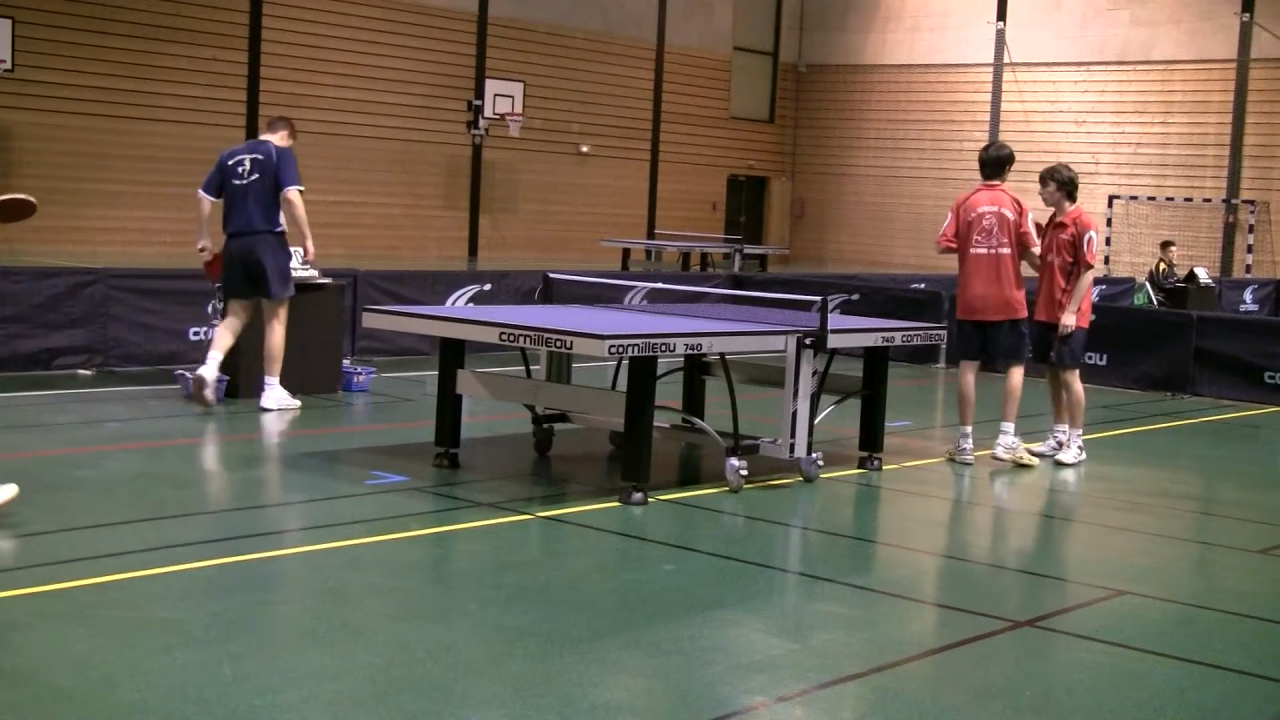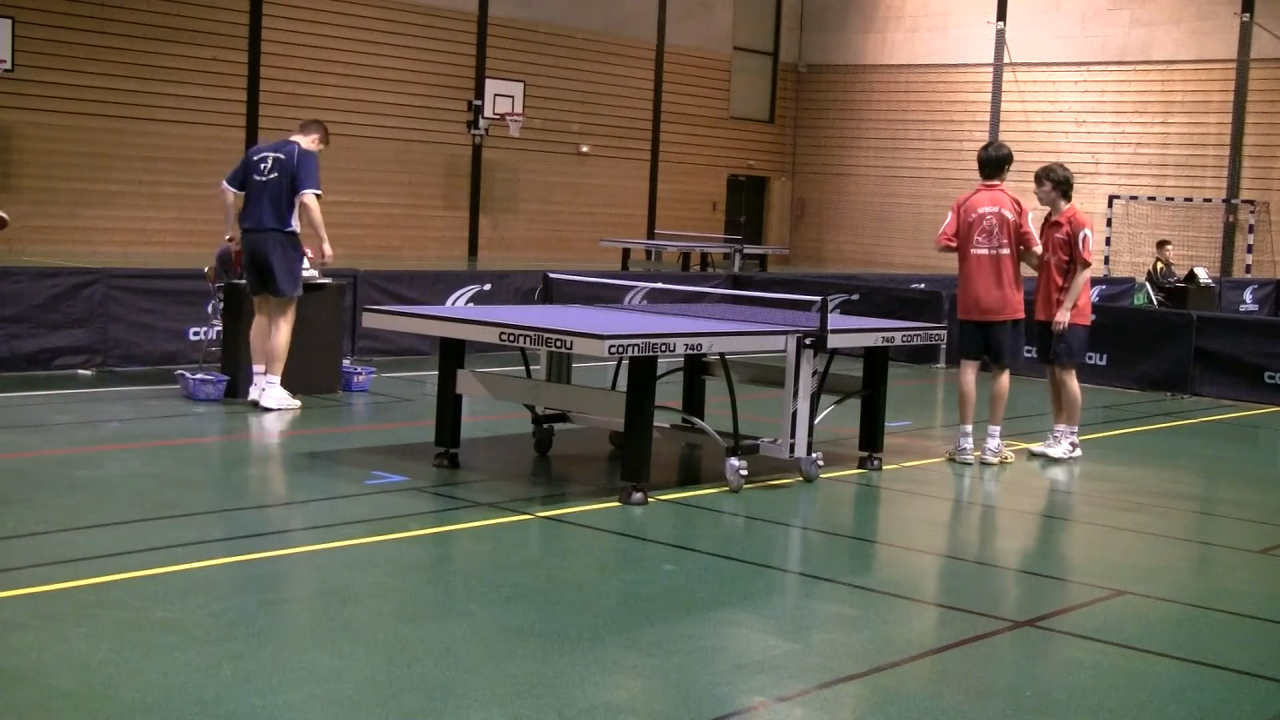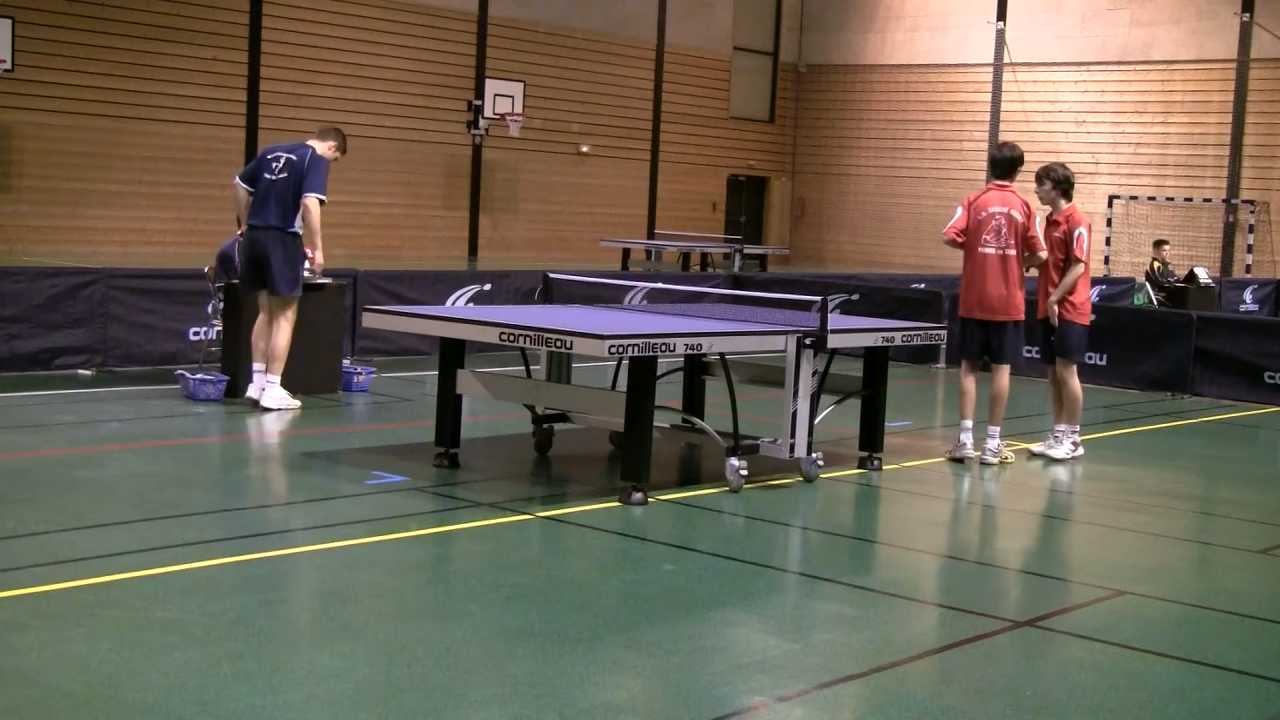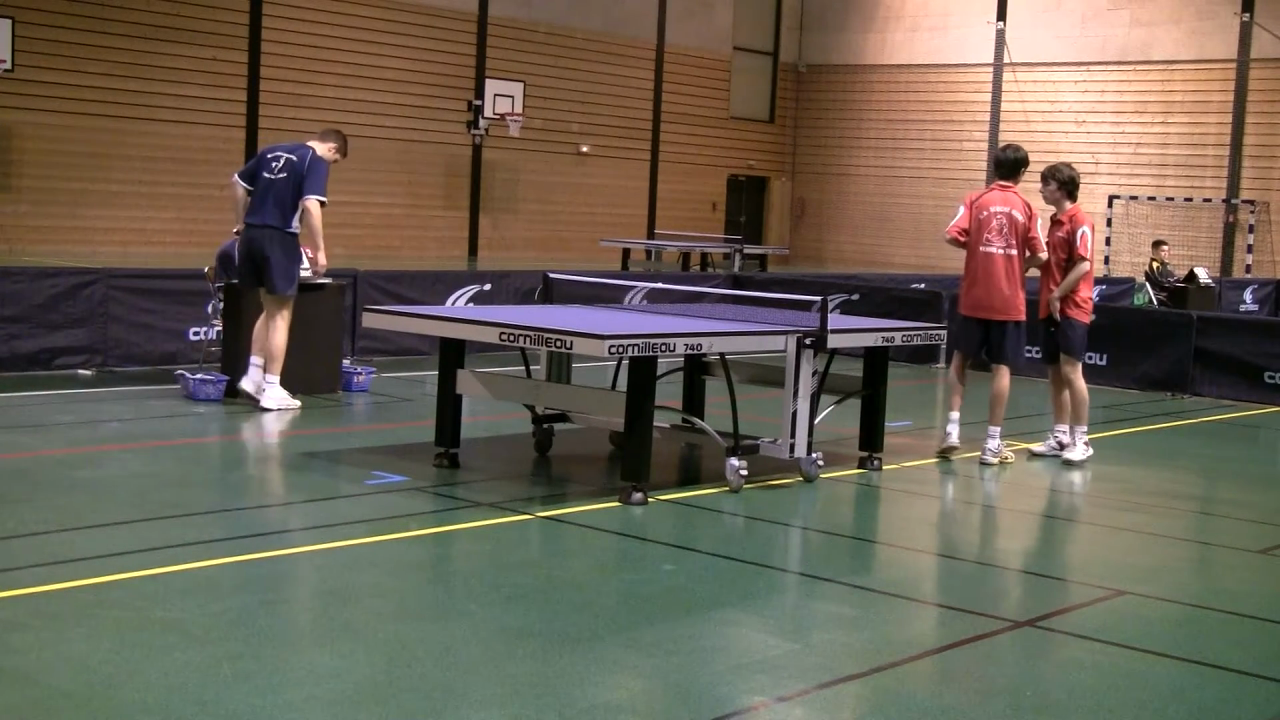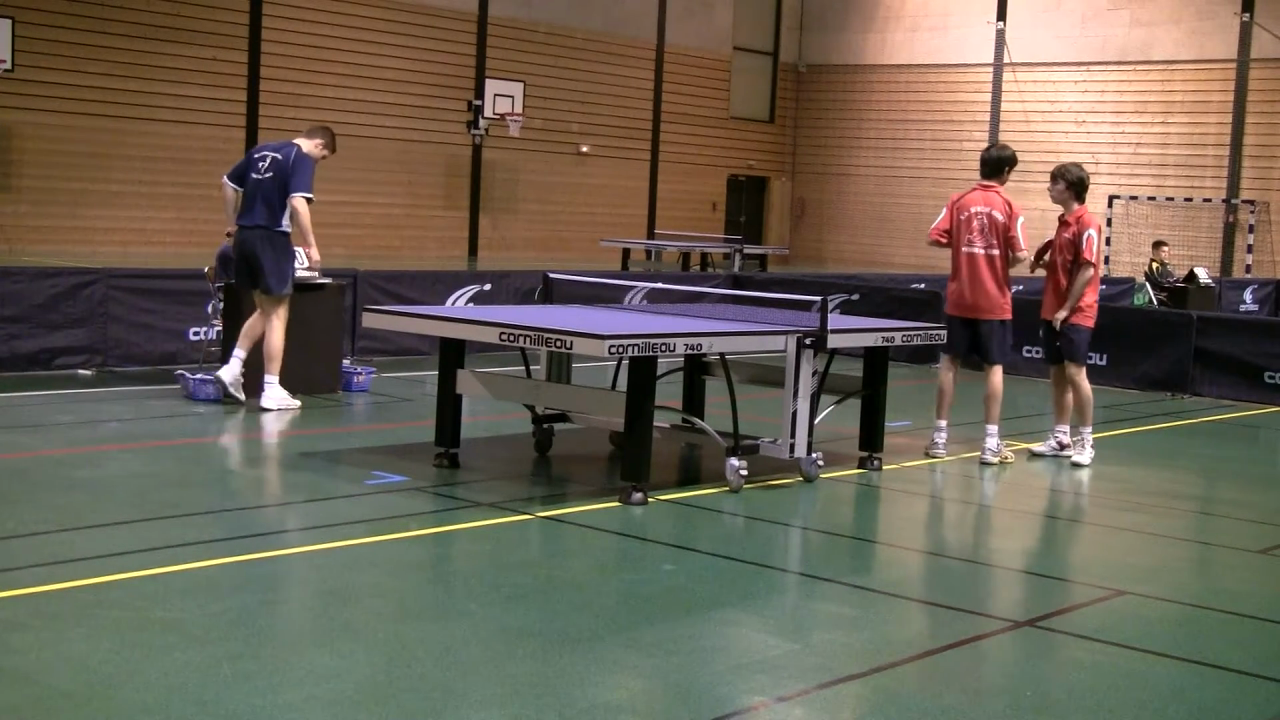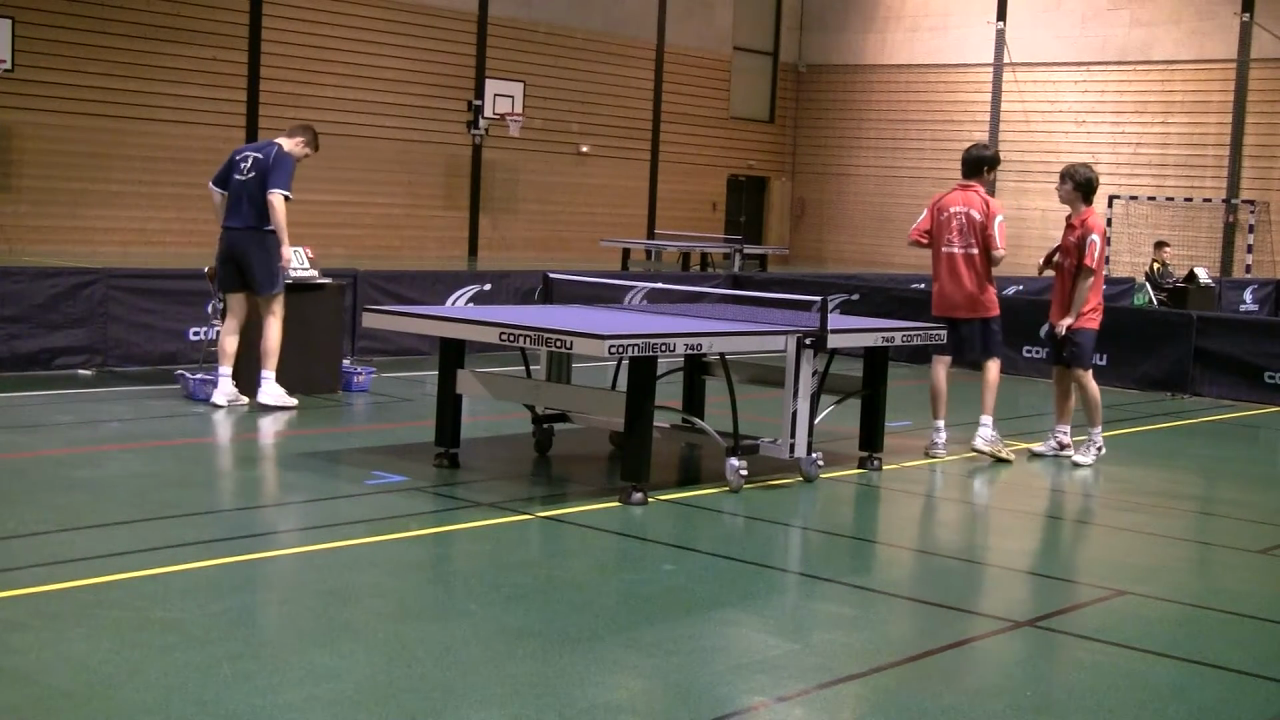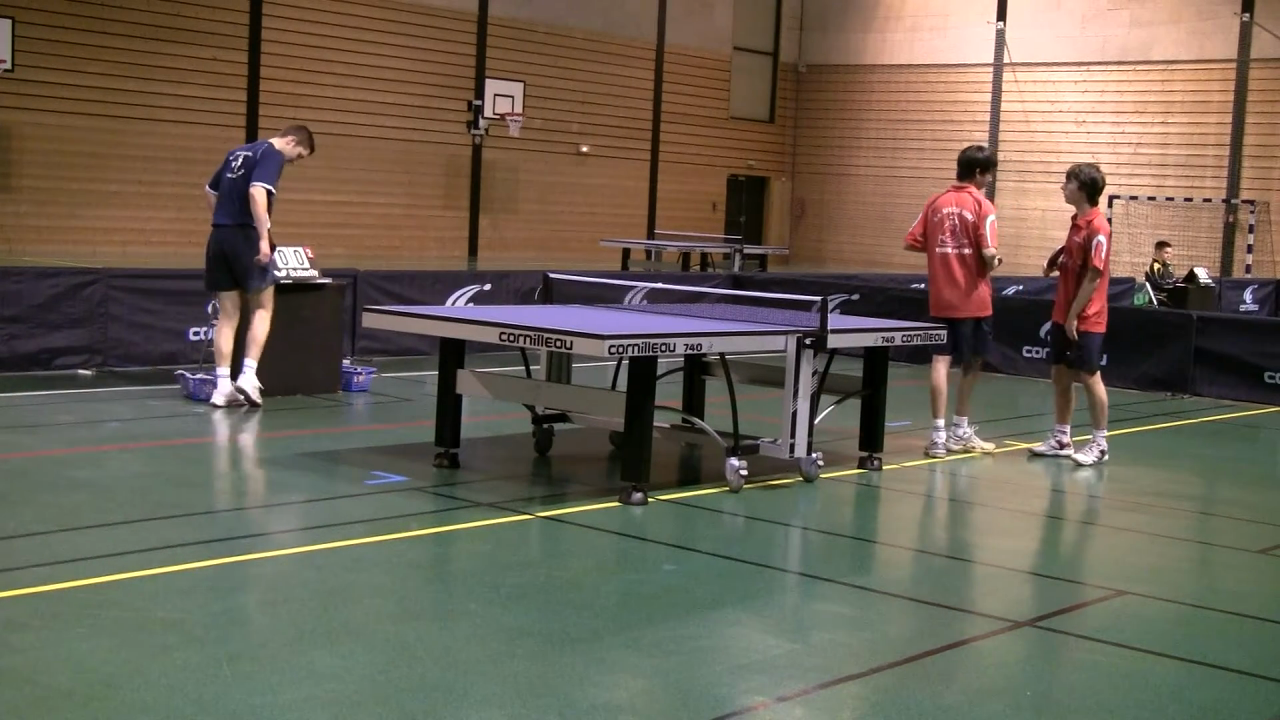
dt=0.3s
person 1, frame 1
left shoulder: (963, 203)
right shoulder: (1016, 205)
left elbow: (944, 245)
right elbow: (1033, 251)
left hip: (971, 302)
right hip: (1008, 302)
left knee: (968, 367)
right knee: (1014, 367)
left ankle: (965, 443)
right ankle: (1007, 440)
person 1, frame 2
left shoulder: (963, 204)
right shoulder: (1016, 205)
left elbow: (943, 243)
right elbow: (1034, 250)
right wrist: (1015, 255)
left hip: (971, 301)
right hip: (1006, 303)
left knee: (969, 367)
right knee: (1001, 370)
left ankle: (965, 442)
right ankle: (992, 444)
person 1, frame 3
left shoulder: (973, 201)
right shoulder: (1024, 207)
left elbow: (950, 238)
right elbow: (1040, 255)
left wrist: (974, 245)
left hip: (974, 300)
right hip: (1008, 302)
left knee: (969, 367)
right knee: (1001, 369)
left ankle: (965, 439)
right ankle: (992, 444)
person 1, frame 4
left shoulder: (975, 200)
right shoulder: (1027, 208)
left elbow: (952, 236)
right elbow: (1040, 256)
left wrist: (976, 244)
left hip: (973, 299)
right hip: (1008, 302)
left knee: (960, 362)
right knee: (1001, 369)
left ankle: (952, 429)
right ankle: (993, 444)
person 1, frame 5
left shoulder: (958, 201)
right shoulder: (1009, 207)
left elbow: (935, 238)
right elbow: (1020, 255)
right wrist: (1003, 261)
left hip: (959, 299)
right hip: (994, 302)
left knee: (949, 363)
right knee: (994, 368)
left ankle: (939, 436)
right ankle: (991, 443)
person 1, frame 6
left shoulder: (940, 202)
right shoulder: (989, 205)
left elbow: (916, 239)
right elbow: (997, 253)
right wrist: (993, 261)
left hip: (944, 299)
right hip: (979, 300)
left knee: (941, 362)
right knee: (992, 360)
left ankle: (939, 437)
right ankle: (985, 431)
person 1, frame 7
left shoulder: (936, 203)
right shoulder: (982, 205)
left elbow: (911, 243)
right elbow: (989, 252)
right wrist: (993, 263)
left hip: (941, 299)
right hip: (973, 299)
left knee: (941, 361)
right knee: (972, 364)
left ankle: (939, 436)
right ankle: (959, 431)
person 2, frame 1
left shoulder: (1083, 224)
right shoulder: (1051, 223)
left elbow: (1088, 272)
left wrist: (1072, 311)
left hip: (1070, 315)
right hip: (1045, 312)
left knee: (1068, 374)
right knee: (1052, 374)
left ankle: (1076, 443)
right ankle: (1058, 436)
person 2, frame 2
left shoulder: (1079, 222)
right shoulder: (1048, 222)
left elbow: (1084, 270)
left wrist: (1066, 308)
left hip: (1070, 313)
right hip: (1046, 311)
left knee: (1065, 372)
right knee: (1053, 373)
left ankle: (1071, 440)
right ankle: (1057, 435)
person 2, frame 3
left shoulder: (1077, 221)
right shoulder: (1051, 221)
left elbow: (1078, 267)
left wrist: (1055, 299)
left hip: (1069, 309)
right hip: (1050, 309)
left knee: (1066, 371)
right knee: (1054, 373)
left ankle: (1073, 439)
right ankle: (1058, 435)
person 2, frame 4
left shoulder: (1080, 221)
right shoulder: (1055, 221)
left elbow: (1083, 265)
left wrist: (1058, 296)
left hip: (1072, 308)
right hip: (1051, 309)
left knee: (1071, 370)
right knee: (1055, 373)
left ankle: (1081, 439)
right ankle: (1060, 437)
person 2, frame 5
left shoulder: (1087, 223)
right shoulder: (1063, 222)
left elbow: (1087, 270)
left wrist: (1067, 308)
right wrist: (1042, 262)
left hip: (1076, 312)
right hip: (1054, 311)
left knee: (1075, 372)
right knee: (1057, 374)
left ankle: (1086, 440)
right ankle: (1061, 438)
person 2, frame 6
left shoulder: (1092, 227)
right shoulder: (1071, 222)
left elbow: (1088, 276)
left wrist: (1073, 315)
right wrist: (1051, 264)
left hip: (1082, 316)
right hip: (1061, 314)
left knee: (1081, 374)
right knee: (1061, 376)
left ankle: (1095, 441)
right ankle: (1061, 438)
person 2, frame 7
left shoulder: (1098, 227)
right shoulder: (1077, 222)
left elbow: (1094, 277)
left wrist: (1075, 316)
right wrist: (1057, 266)
left hip: (1085, 318)
right hip: (1063, 314)
left knee: (1089, 377)
right knee: (1060, 375)
left ankle: (1099, 444)
right ankle: (1061, 439)
person 3, frame 1
left shoulder: (229, 156)
right shoulder: (281, 154)
left elbow: (204, 198)
right elbow: (291, 197)
left wrist: (204, 239)
right wrist: (307, 239)
left hip: (235, 245)
right hip: (268, 243)
left knee: (235, 316)
right knee: (276, 319)
left ankle: (209, 368)
right ankle: (272, 391)
person 3, frame 2
left shoulder: (256, 153)
right shoulder: (304, 157)
left elbow: (228, 190)
right elbow: (307, 200)
left wrist: (234, 231)
right wrist: (324, 241)
left hip: (251, 240)
right hip: (280, 240)
left knee: (263, 315)
right knee: (282, 317)
left ankle: (258, 384)
right ankle: (273, 390)
person 3, frame 3
left shoulder: (271, 151)
right shoulder: (316, 161)
left elbow: (240, 185)
right elbow: (309, 203)
left wrist: (246, 225)
right wrist: (317, 248)
left hip: (254, 237)
right hip: (282, 240)
left knee: (266, 313)
right knee: (284, 317)
left ankle: (258, 383)
right ankle: (273, 390)
person 3, frame 4
left shoulder: (272, 151)
right shoulder: (316, 162)
left elbow: (238, 183)
right elbow: (310, 205)
left wrist: (241, 223)
right wrist: (319, 250)
left hip: (251, 236)
right hip: (279, 240)
left knee: (268, 312)
right knee: (280, 316)
left ankle: (254, 377)
right ankle: (272, 390)
person 3, frame 5
left shoulder: (260, 151)
right shoulder: (301, 159)
left elbow: (228, 184)
right elbow: (297, 203)
left wrist: (234, 224)
right wrist: (311, 245)
left hip: (245, 237)
right hip: (271, 240)
left knee: (264, 311)
right knee: (276, 316)
left ankle: (233, 368)
right ankle: (272, 390)
person 3, frame 6
left shoulder: (242, 152)
right shoulder: (283, 158)
left elbow: (215, 189)
right elbow: (275, 200)
right wrist: (285, 244)
left hip: (230, 239)
right hip: (259, 239)
left knee: (234, 317)
right knee: (273, 315)
left ankle: (225, 386)
right ankle: (269, 387)
person 3, frame 7
left shoulder: (237, 153)
right shoulder: (272, 155)
left elbow: (212, 191)
right elbow: (257, 192)
right wrist: (264, 238)
left hip: (219, 237)
right hip: (245, 236)
left knee: (227, 316)
right knee: (262, 308)
left ankle: (223, 386)
right ankle: (248, 375)
